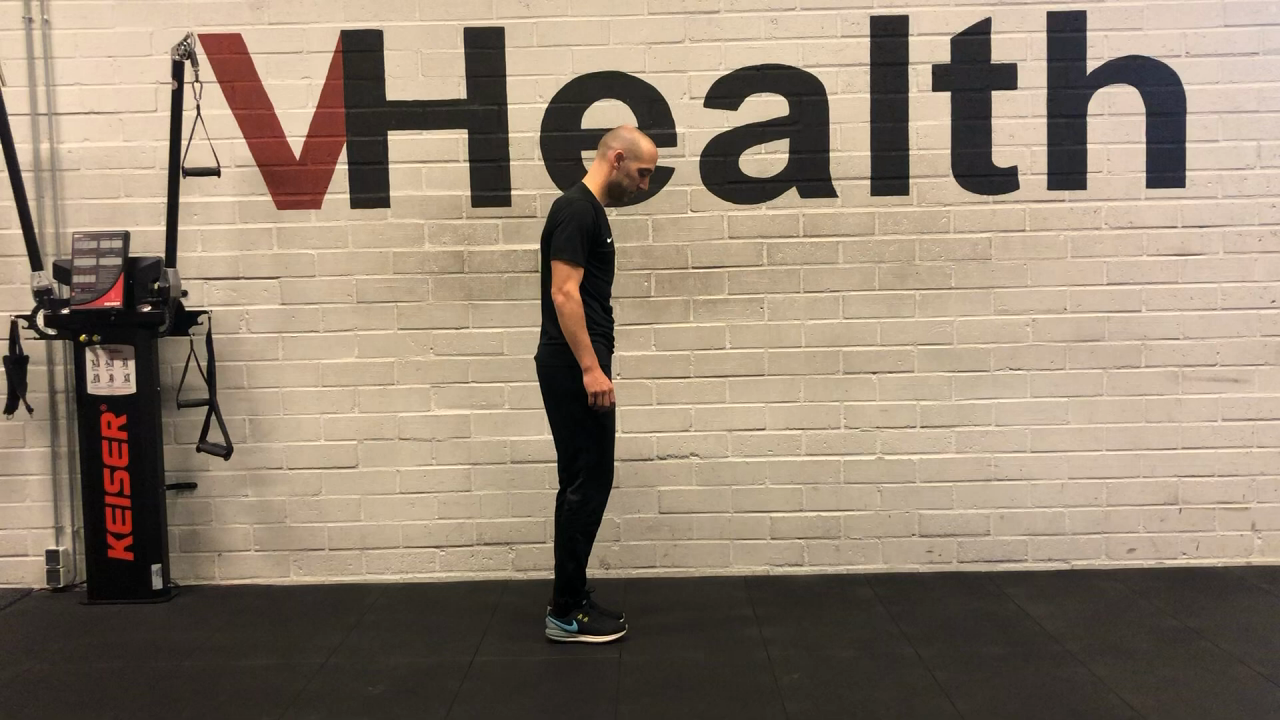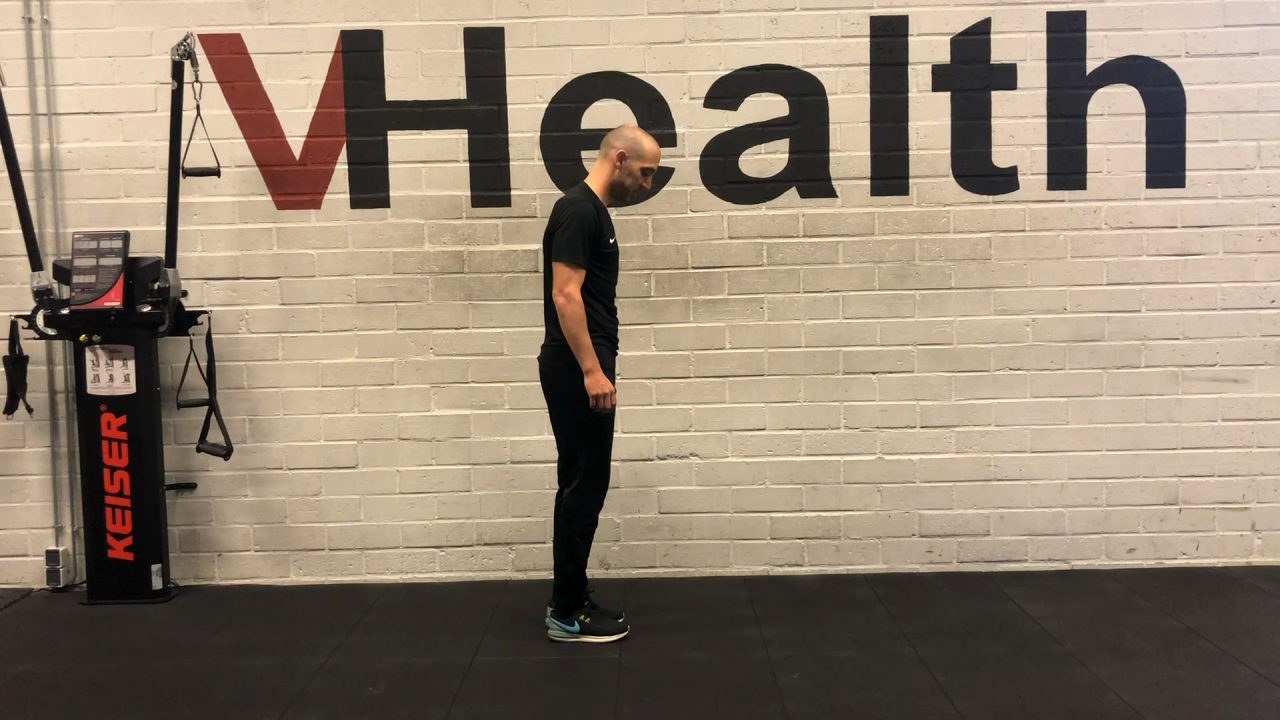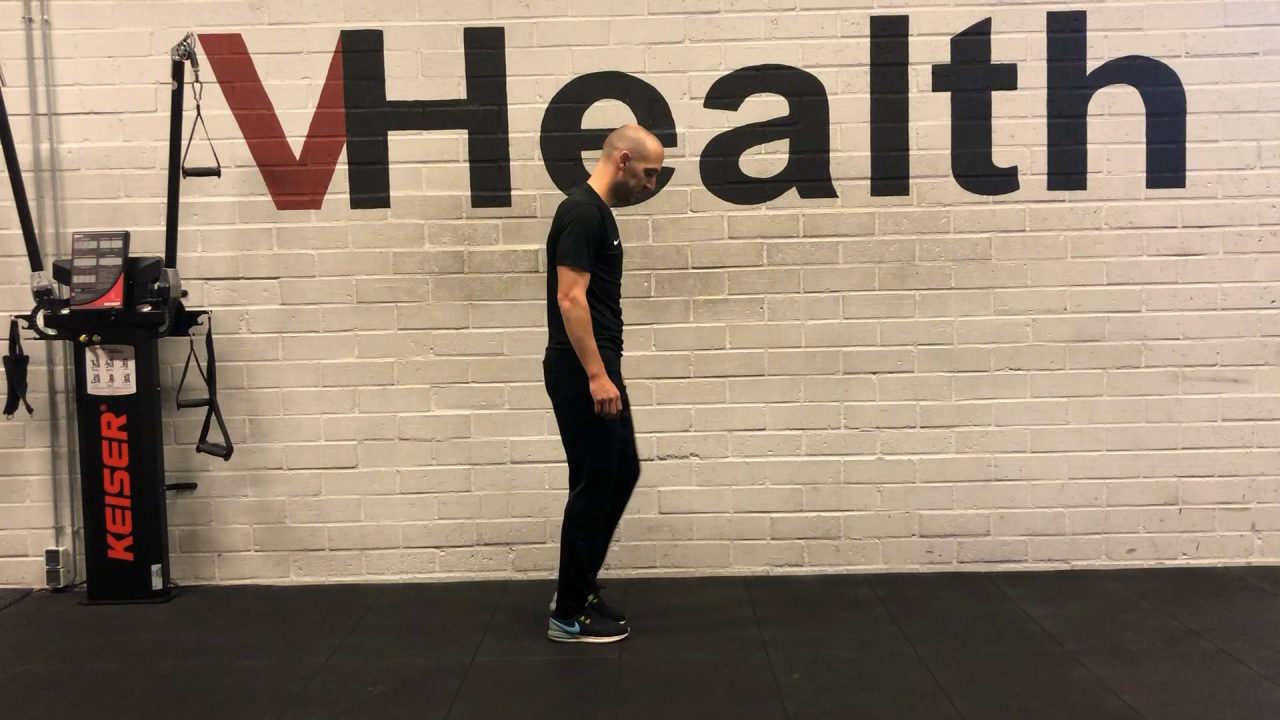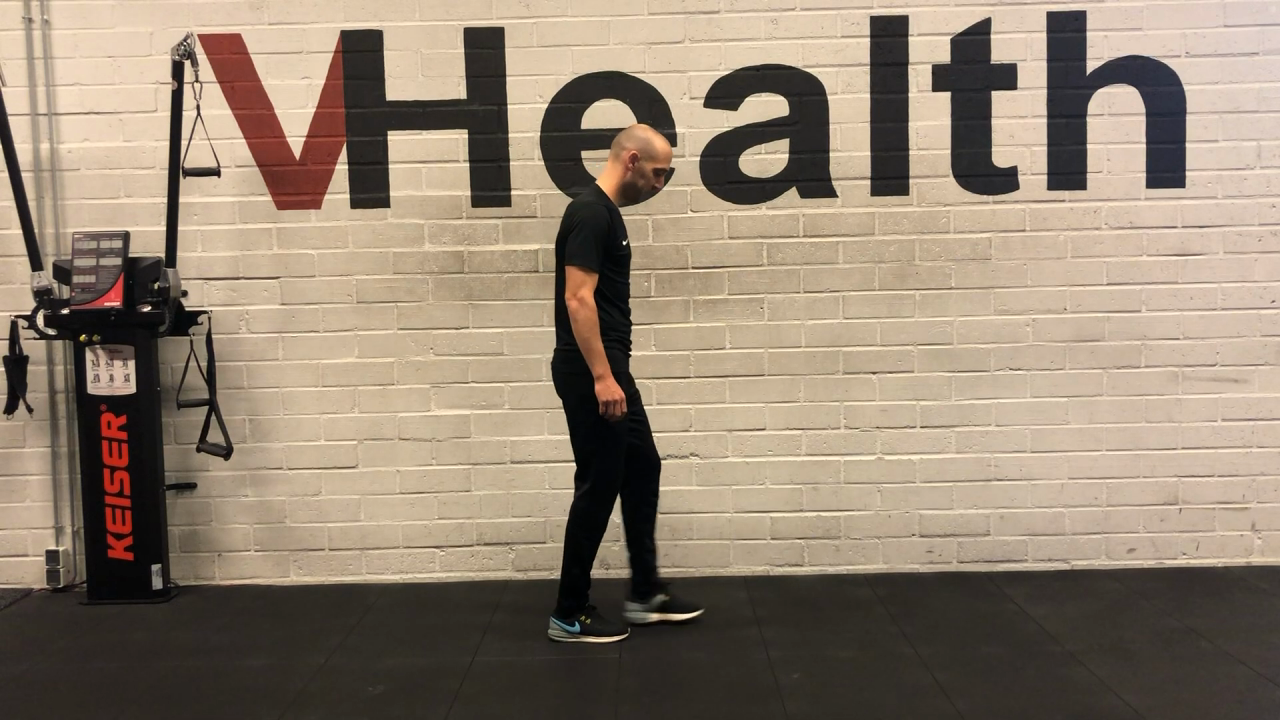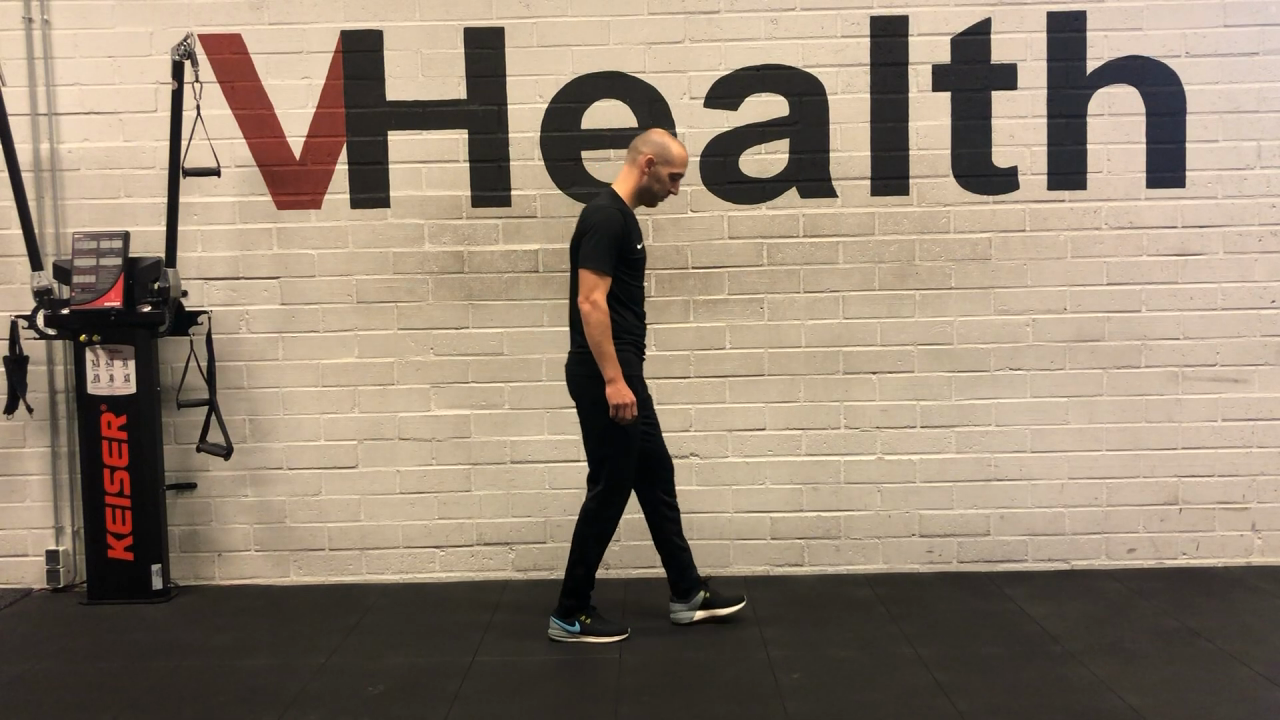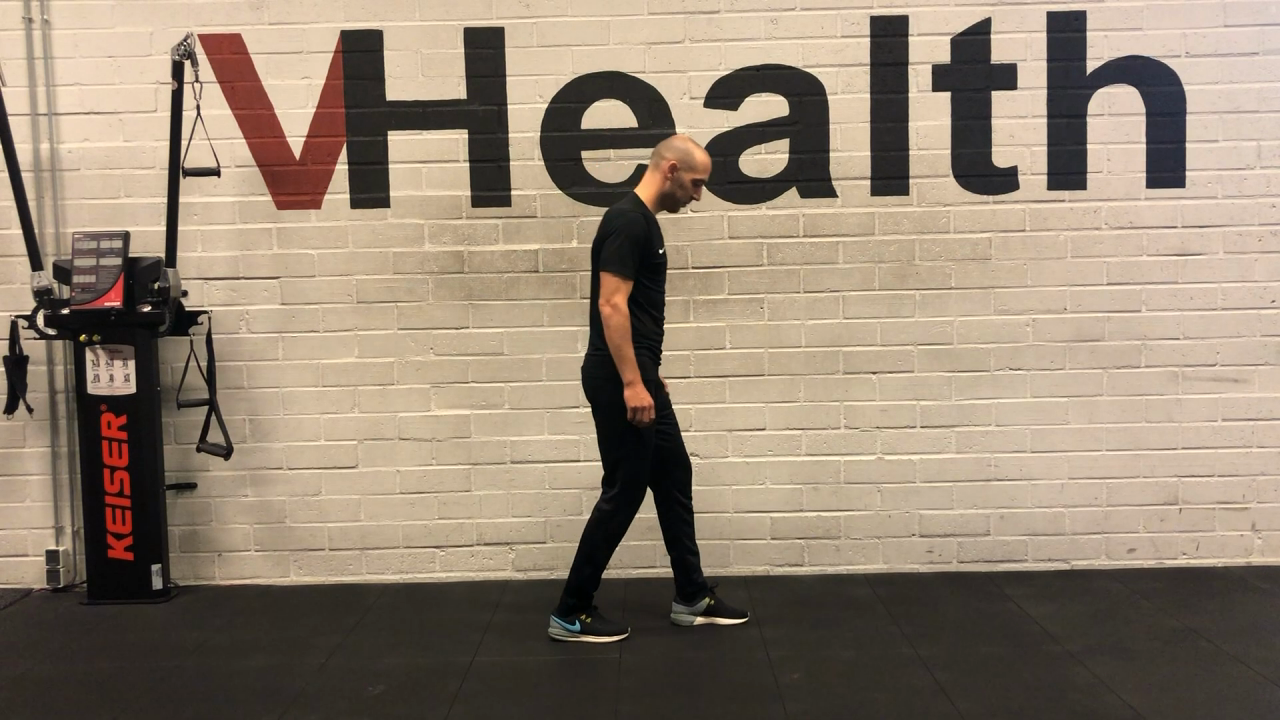
dt=0.2s
person 1, frame 1
left shoulder: (590, 211)
right shoulder: (576, 209)
right elbow: (564, 293)
right wrist: (591, 368)
left hip: (575, 365)
right hip: (573, 367)
left knee: (581, 481)
right knee: (589, 481)
left ankle: (571, 598)
right ankle: (566, 612)
person 1, frame 2
left shoulder: (593, 211)
right shoulder: (578, 209)
right elbow: (565, 294)
right wrist: (592, 370)
left hip: (582, 366)
right hip: (574, 368)
left knee: (582, 482)
right knee: (585, 483)
left ankle: (571, 597)
right ankle: (567, 613)
person 1, frame 3
left shoulder: (598, 213)
right shoulder: (581, 212)
right elbow: (570, 298)
right wrist: (596, 375)
left hip: (595, 367)
right hip: (580, 372)
left knee: (620, 474)
right knee: (594, 485)
left ankle: (577, 589)
right ankle: (569, 614)
person 1, frame 4
left shoulder: (606, 213)
right shoulder: (589, 213)
right elbow: (578, 300)
right wrist: (604, 377)
left hip: (608, 370)
right hip: (593, 374)
left knee: (643, 473)
right knee: (599, 486)
left ankle: (645, 594)
right ankle: (569, 614)
person 1, frame 5
left shoulder: (622, 218)
right shoulder: (605, 217)
right elbow: (590, 302)
right wrist: (612, 380)
left hip: (622, 372)
right hip: (602, 376)
left knee: (655, 478)
right knee: (609, 488)
left ankle: (688, 593)
right ankle: (570, 614)
person 1, frame 6
left shoulder: (642, 221)
right shoulder: (628, 221)
right elbow: (611, 306)
right wrist: (631, 383)
left hip: (637, 377)
right hip: (618, 380)
left knee: (673, 478)
right knee: (624, 491)
left ankle: (692, 597)
right ankle: (571, 612)
